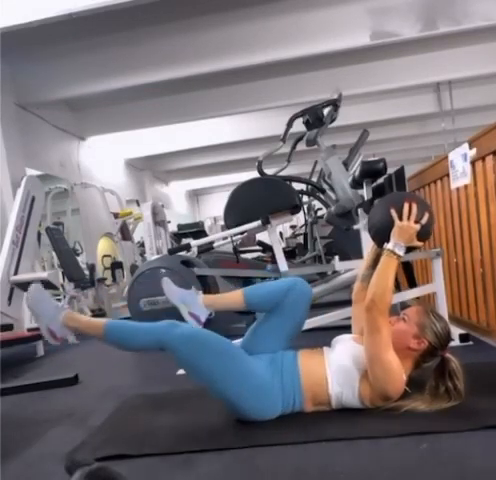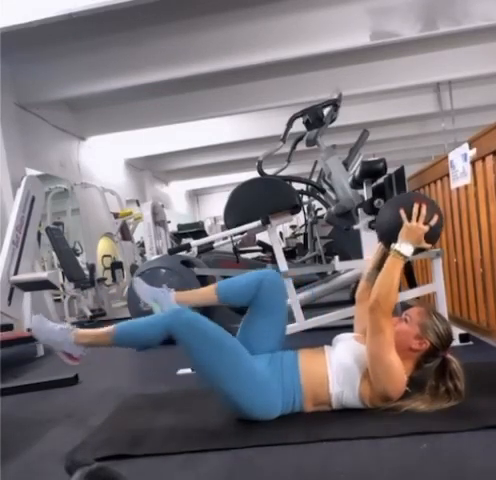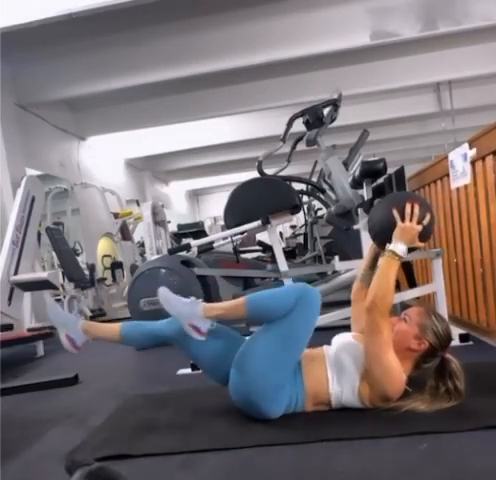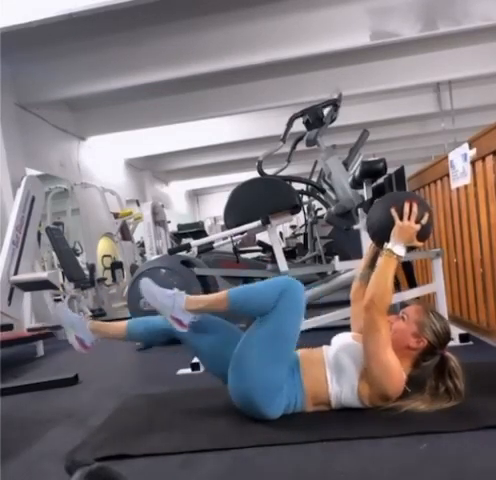
dt=0.5s
person 1, frame 1
left shoulder: (388, 380)
right shoulder: (370, 351)
left elbow: (372, 309)
right elbow: (361, 299)
left wrist: (396, 247)
right wrist: (377, 246)
left hip: (258, 393)
right hip: (264, 366)
left knee: (173, 334)
right knee: (296, 289)
left ankle: (69, 322)
right ankle: (198, 305)
person 1, frame 2
left shoulder: (390, 380)
right shoulder: (370, 351)
left elbow: (377, 309)
right elbow: (367, 299)
left wrist: (403, 247)
right wrist: (382, 246)
left hip: (259, 392)
right hip: (264, 367)
left knee: (180, 322)
right knee: (269, 280)
left ankle: (79, 341)
right ankle: (171, 299)
person 1, frame 3
left shoulder: (389, 381)
right shoulder: (370, 350)
left elbow: (373, 310)
right elbow: (360, 297)
left wrist: (397, 247)
right wrist: (376, 247)
left hip: (263, 392)
right hip: (258, 379)
left knee: (304, 295)
right knee: (177, 327)
left ankle: (203, 314)
right ankle: (85, 331)
person 1, frame 4
left shoulder: (389, 379)
right shoulder: (373, 349)
left elbow: (372, 310)
right elbow: (359, 298)
left wrist: (397, 247)
right wrist: (376, 245)
left hip: (263, 393)
right hip: (264, 378)
left knee: (287, 289)
right knee: (188, 324)
left ankle: (184, 307)
right ankle: (94, 330)
